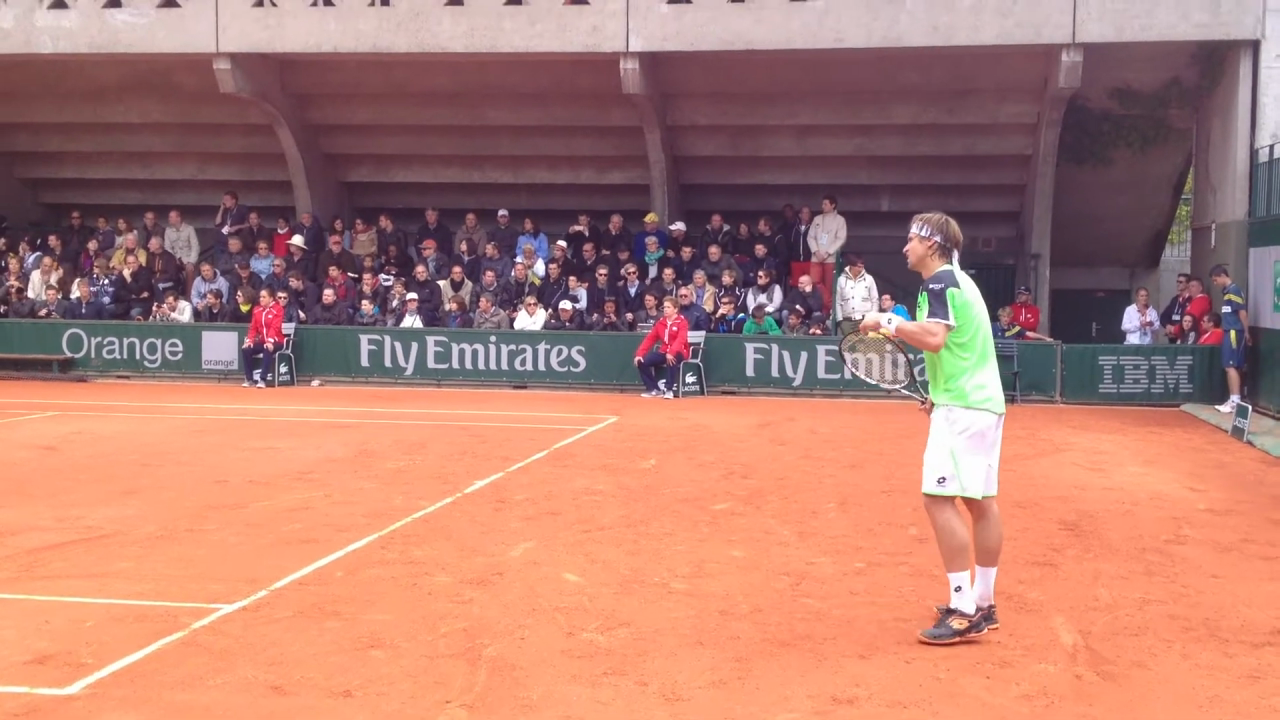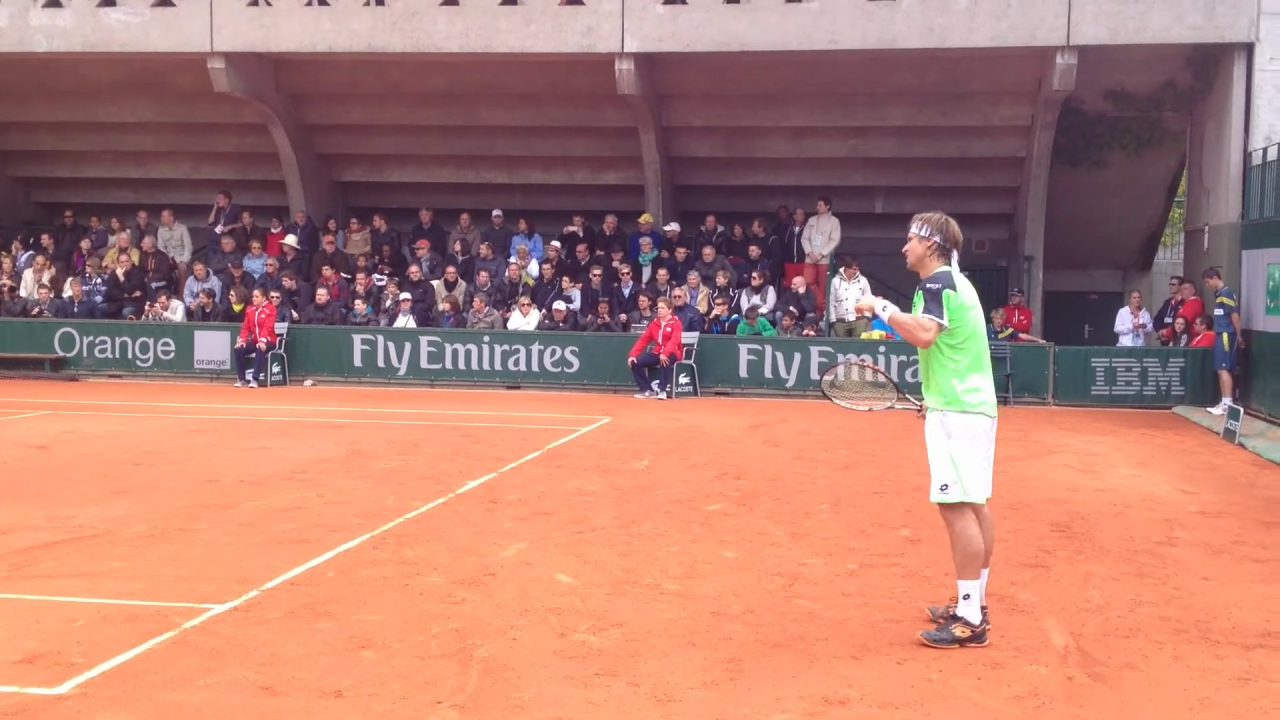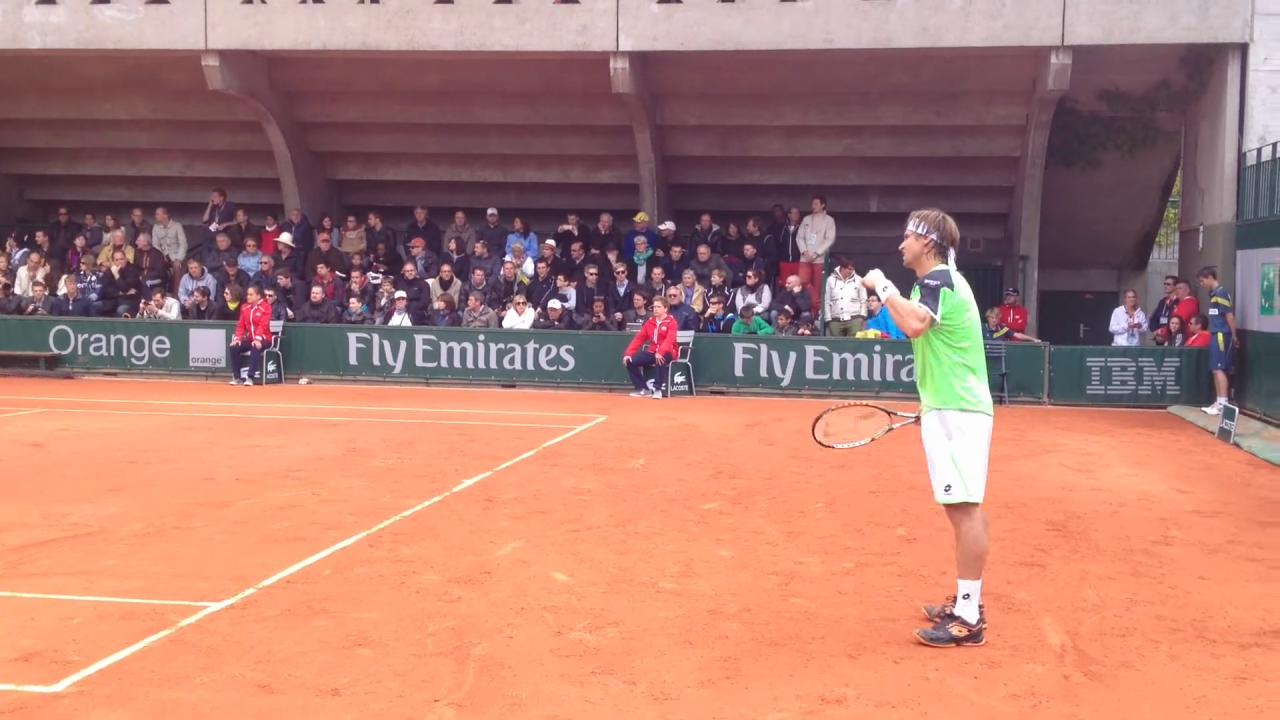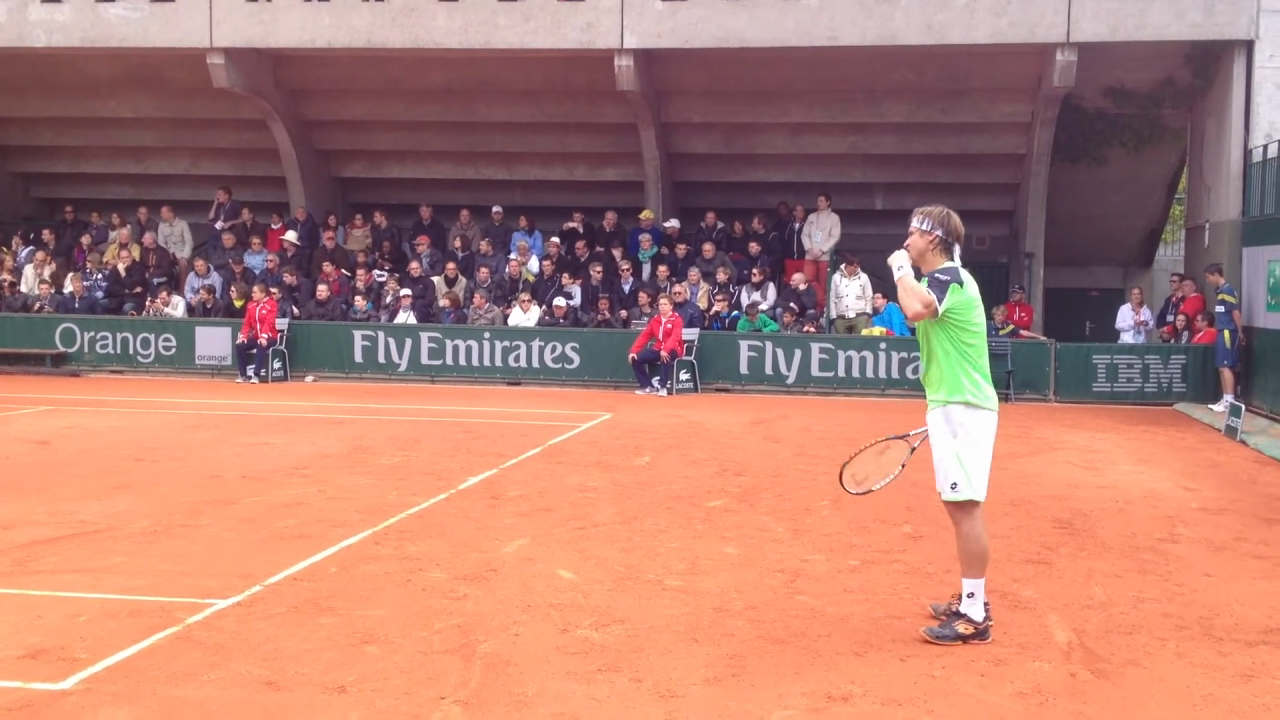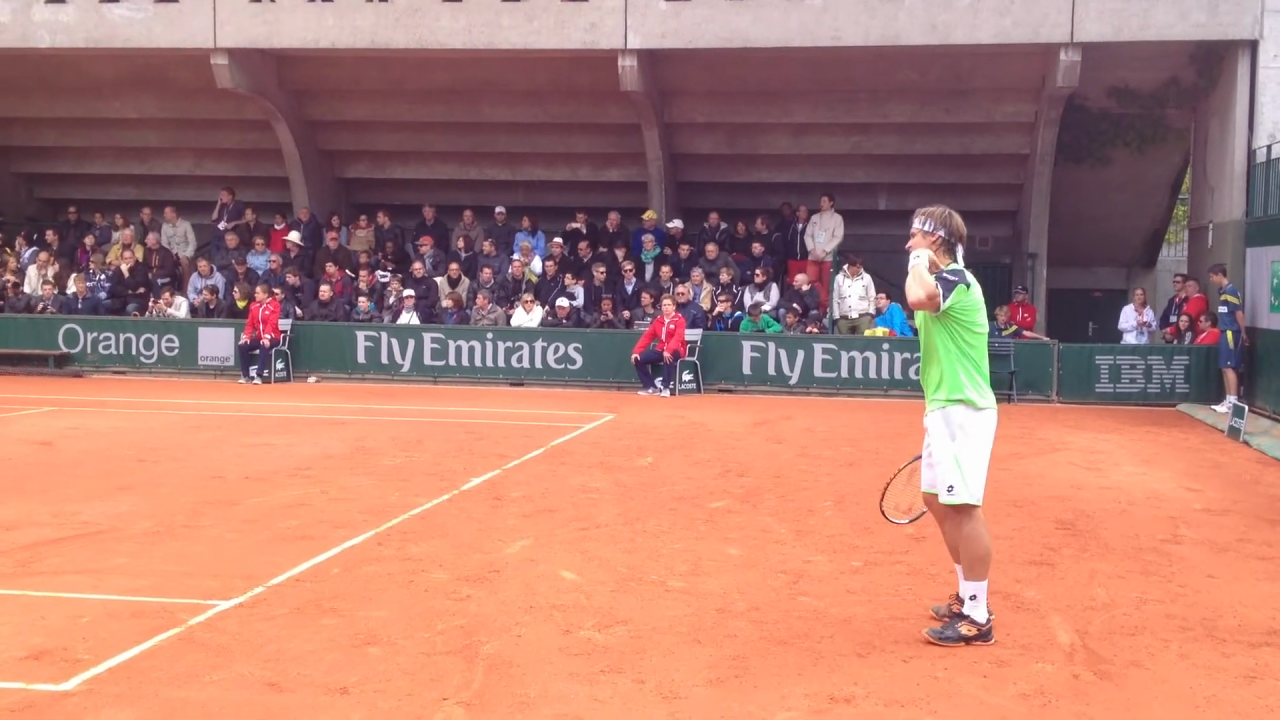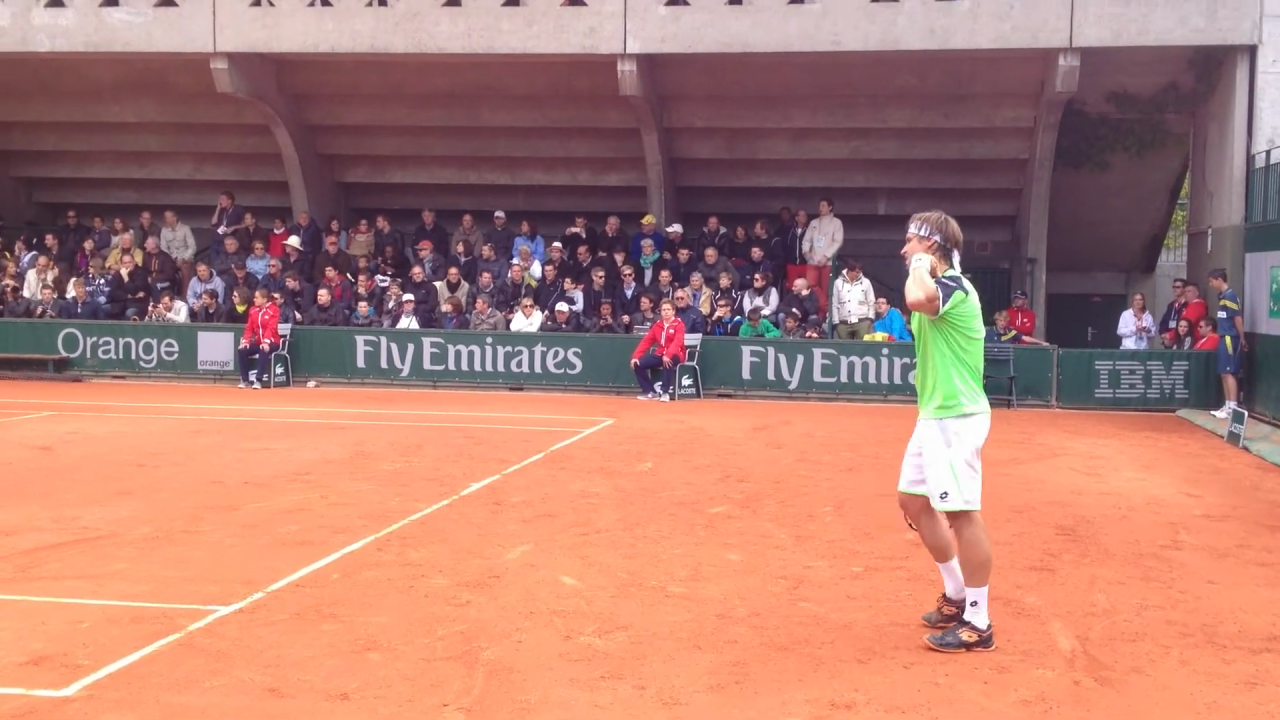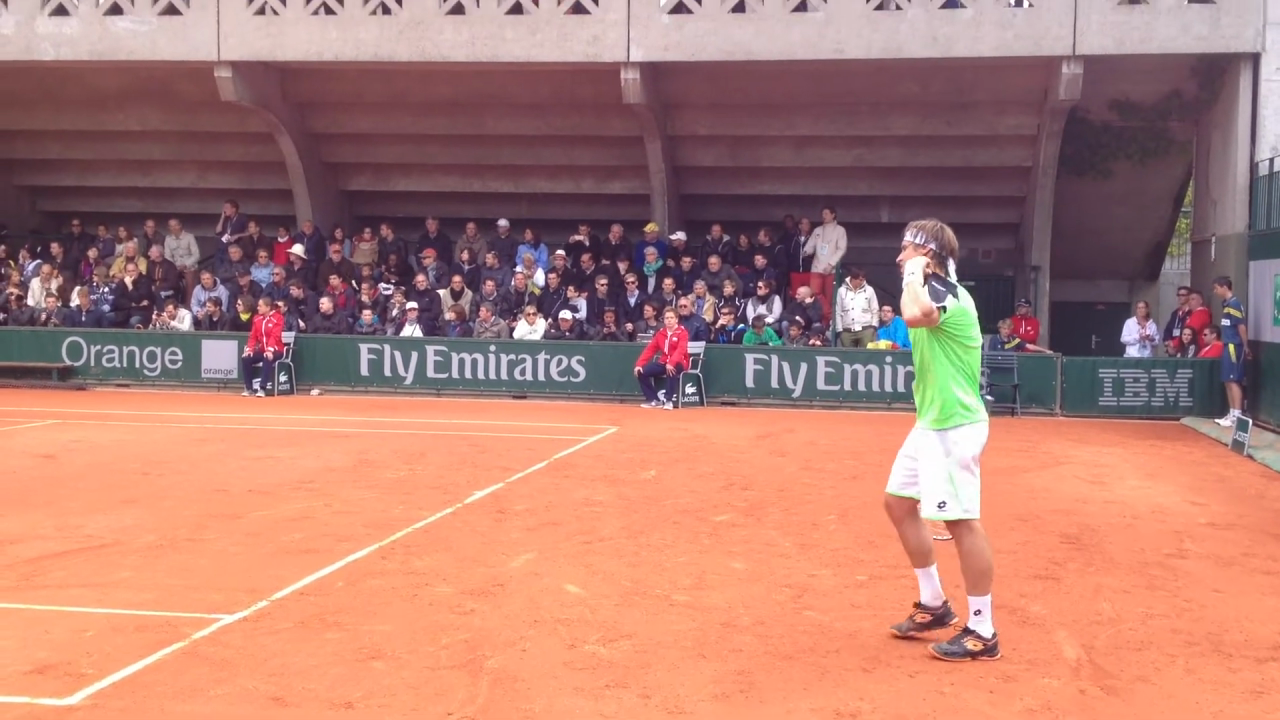
dt=0.1s
person 1, frame 1
left shoulder: (940, 281)
right shoulder: (957, 280)
left elbow: (932, 338)
left wrist: (886, 321)
right wrist: (939, 396)
left hip: (962, 408)
right hip: (984, 404)
left knee: (940, 501)
right knee: (982, 502)
left ankle: (963, 610)
right ankle: (981, 602)
person 1, frame 2
left shoulder: (939, 282)
right shoulder: (952, 282)
left elbow: (923, 335)
left wrist: (881, 307)
right wrist: (934, 400)
left hip: (957, 412)
right hip: (970, 408)
left knee: (957, 509)
right knee: (973, 508)
left ankle: (970, 620)
right ankle: (972, 604)
person 1, frame 3
left shoulder: (937, 280)
right shoulder: (947, 280)
left elbow: (913, 324)
left wrist: (882, 286)
right wrist: (933, 401)
left hip: (955, 412)
right hip: (963, 407)
left knee: (962, 509)
right knee: (967, 507)
left ankle: (968, 618)
right ankle: (967, 601)
person 1, frame 4
left shoulder: (948, 278)
right shoulder: (945, 280)
left elbow: (914, 310)
left wrist: (900, 267)
left hip: (962, 409)
right hip: (950, 407)
left knee: (964, 506)
right knee: (959, 506)
left ankle: (974, 616)
right ankle: (972, 599)
person 1, frame 5
left shoulder: (954, 279)
right shoulder: (948, 280)
left elbow: (917, 298)
left wrist: (918, 262)
left hip: (961, 411)
right hip: (947, 409)
left knee: (962, 509)
right knee: (938, 502)
left ankle: (977, 617)
right ankle: (968, 597)
person 1, frame 6
left shoulder: (951, 285)
right shoulder: (944, 286)
left elbow: (916, 300)
left wrist: (921, 266)
left hip: (955, 418)
right hip: (936, 416)
left knee: (961, 514)
right knee: (913, 500)
left ankle: (978, 622)
right ankle: (957, 594)
person 1, frame 7
left shoulder: (945, 292)
right shoulder: (939, 292)
left elbow: (913, 315)
left wrist: (913, 275)
left hip: (953, 428)
right hip: (933, 425)
left knee: (961, 522)
right knee: (898, 503)
left ankle: (982, 631)
right ankle: (933, 602)
